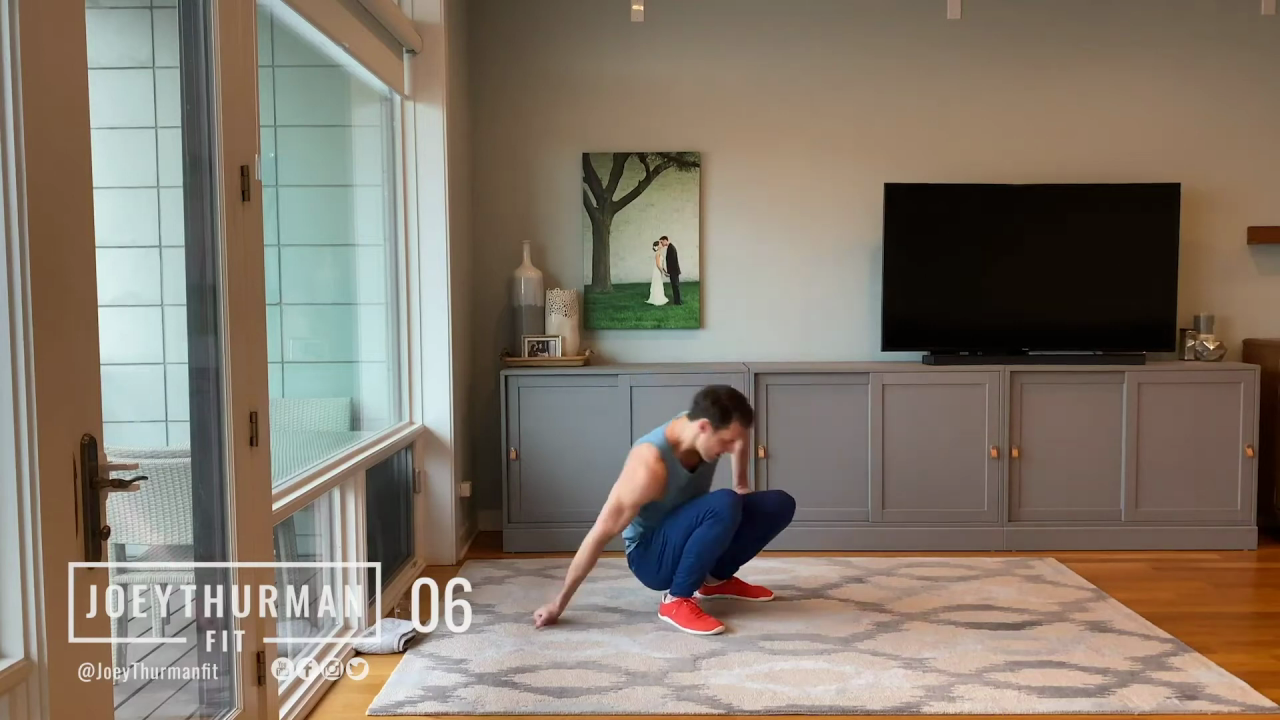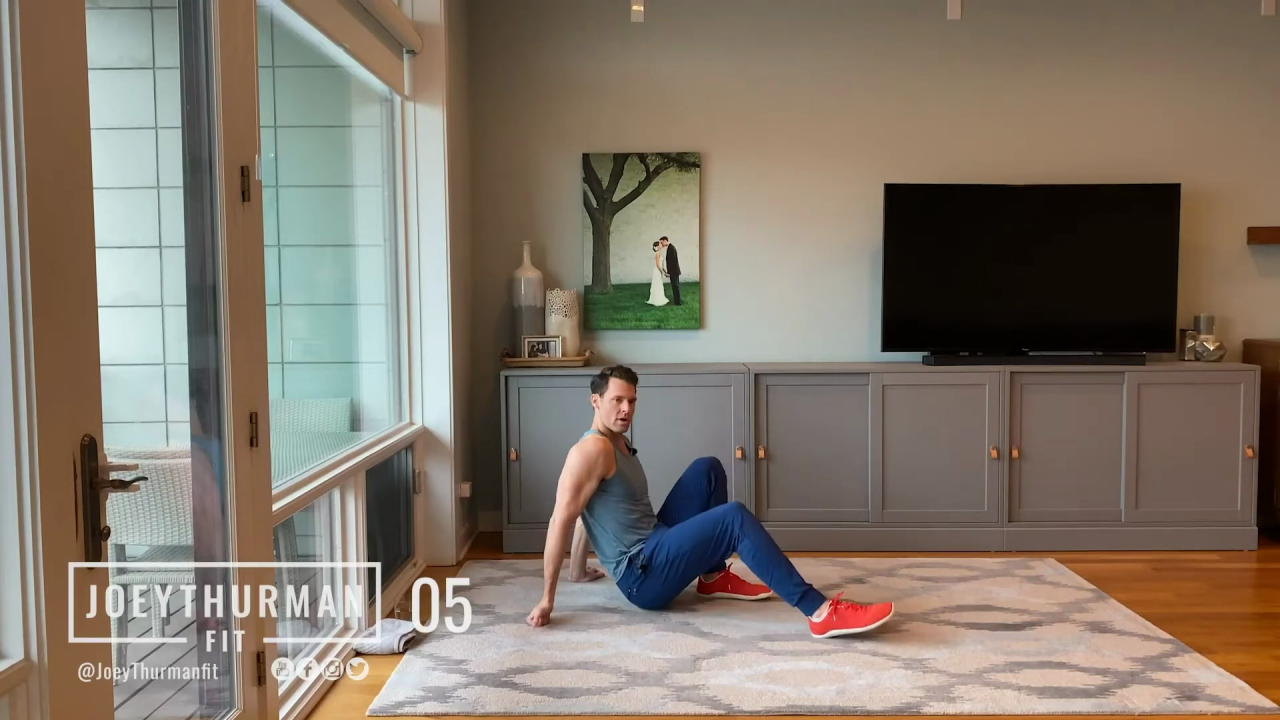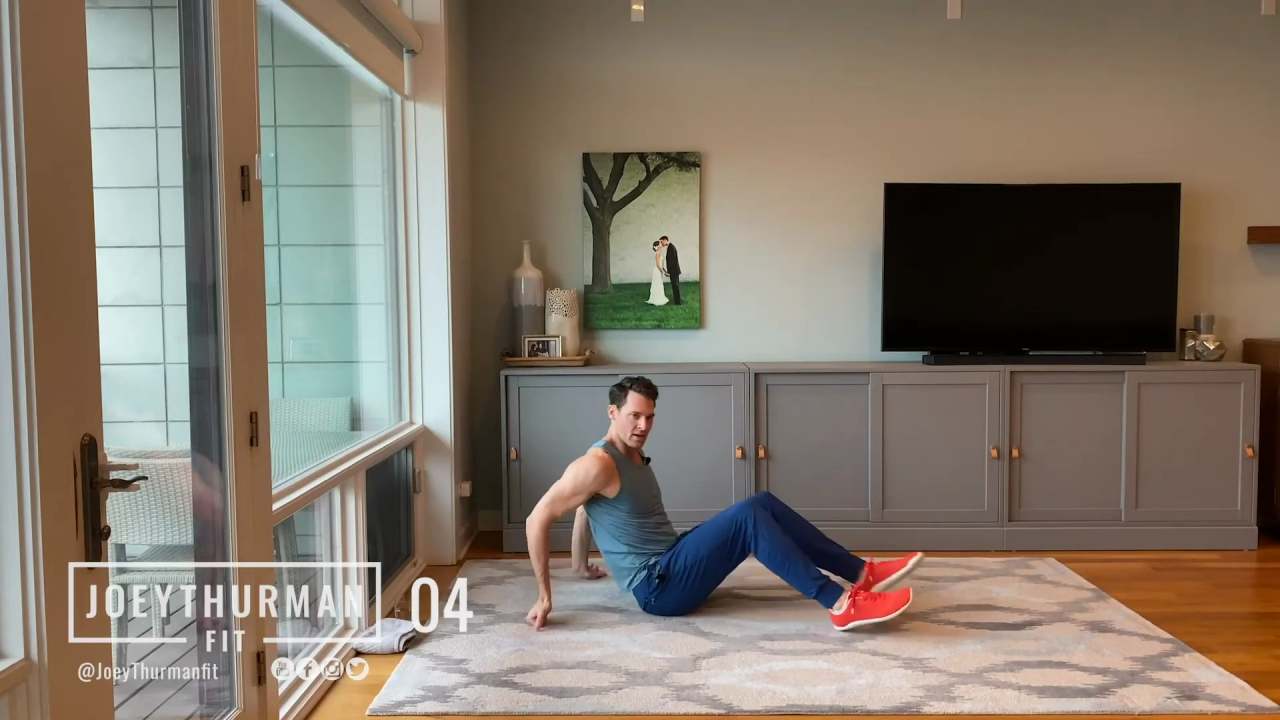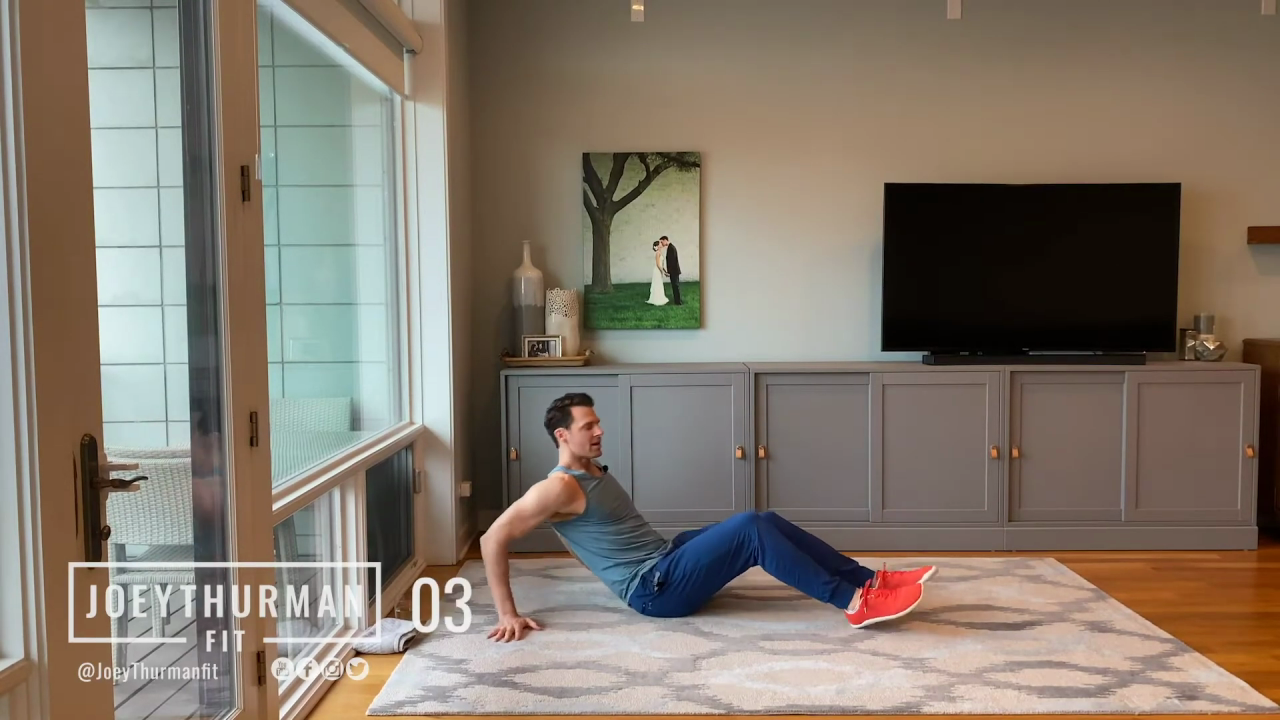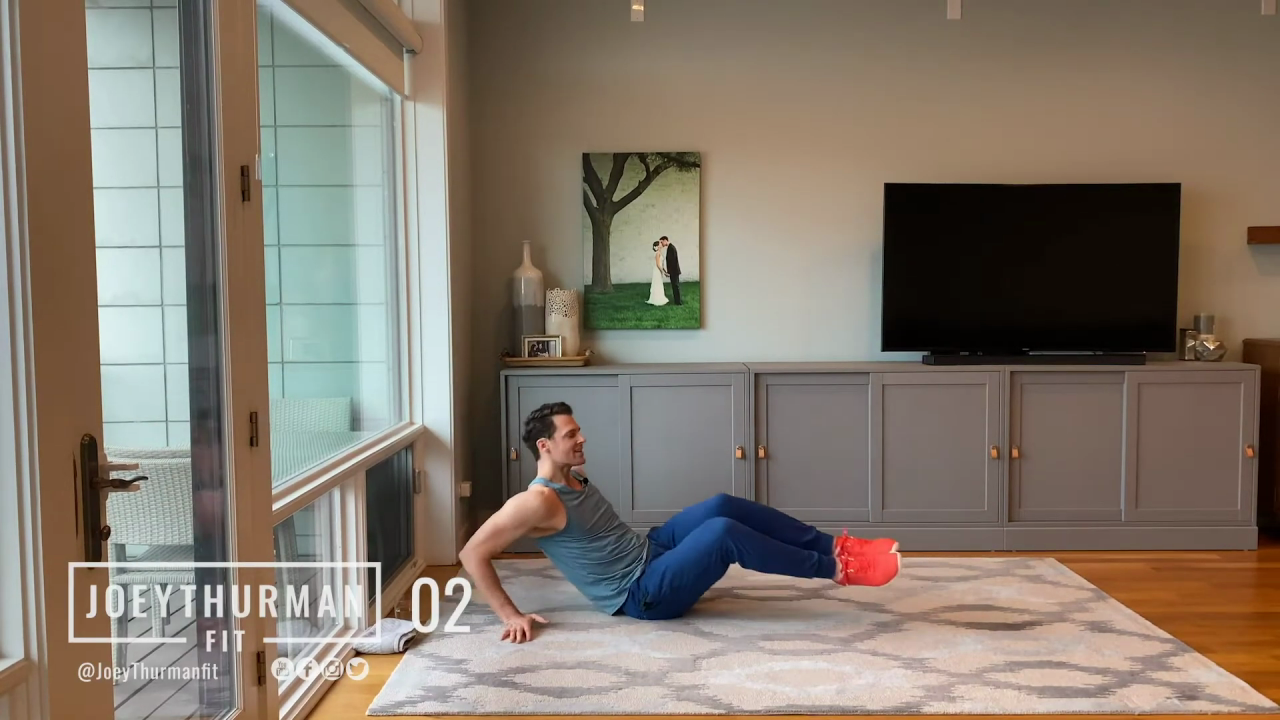
dt=1s
person 1, frame 1
left shoulder: (711, 432)
right shoulder: (649, 465)
right elbow: (599, 535)
left wrist: (742, 485)
right wrist: (558, 605)
left hip: (687, 531)
right hip: (650, 555)
left knee: (781, 505)
right knee: (725, 505)
left ankle: (716, 579)
right ankle: (677, 599)
person 1, frame 2
left shoulder: (618, 443)
right shoulder: (591, 450)
left elbow: (585, 516)
right elbow: (560, 520)
left wrist: (579, 570)
right wrist: (547, 600)
left hip: (656, 545)
right hip: (642, 577)
left knee: (709, 468)
right knee: (735, 518)
left ankle: (714, 577)
right ankle: (821, 613)
person 1, frame 3
left shoulder: (633, 453)
right shoulder: (597, 464)
left elbow: (585, 510)
right elbow: (537, 520)
left wrist: (582, 565)
right wrist: (544, 596)
left hip: (675, 559)
right hip: (658, 588)
left knee: (764, 503)
right knee: (748, 515)
left ankle: (863, 575)
right ankle: (841, 605)
person 1, frame 4
left shoulder: (594, 472)
right shoulder: (558, 488)
right elbow: (493, 539)
right wrist: (508, 613)
left hip: (668, 556)
right hip: (656, 590)
left knee: (768, 521)
right knee: (751, 526)
left ankle: (871, 580)
right ankle: (853, 603)
person 1, frame 5
left shoulder: (574, 477)
right shoulder: (536, 502)
right elbow: (472, 554)
right wrist: (511, 615)
left hip: (652, 549)
right hip: (642, 596)
left knee: (721, 506)
right knee: (725, 533)
left ankle: (834, 546)
right ankle: (834, 569)
